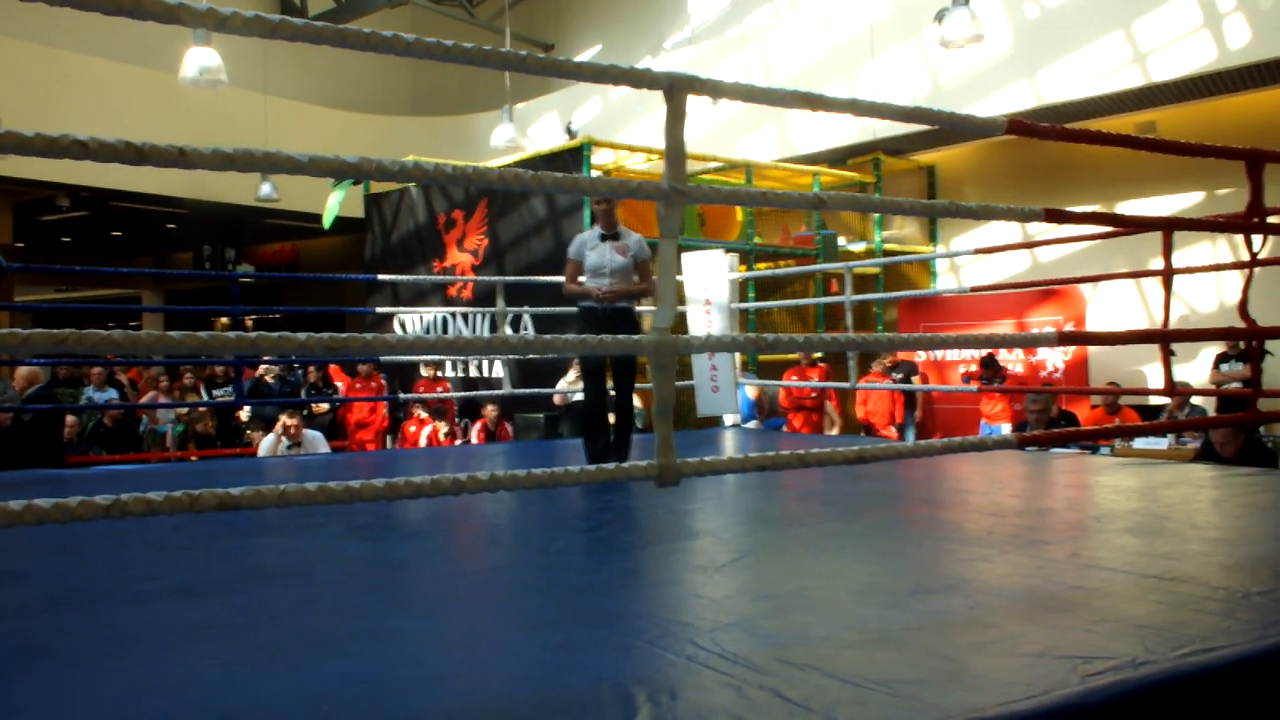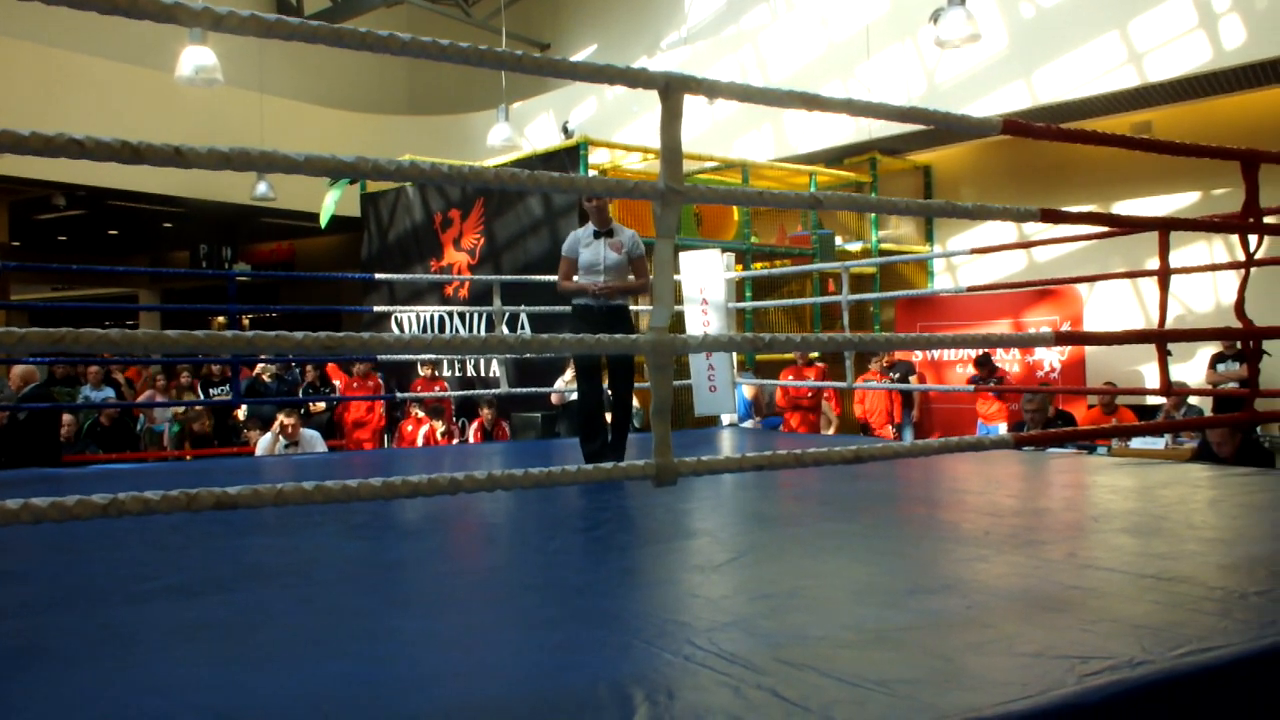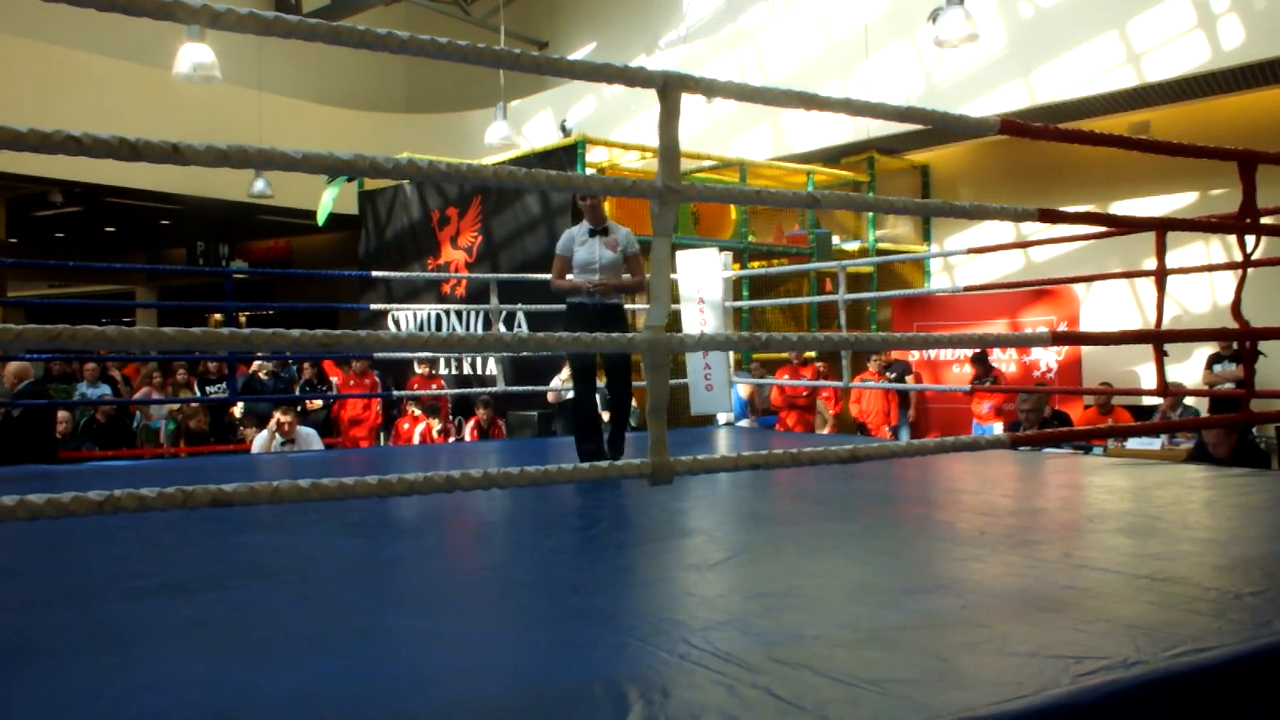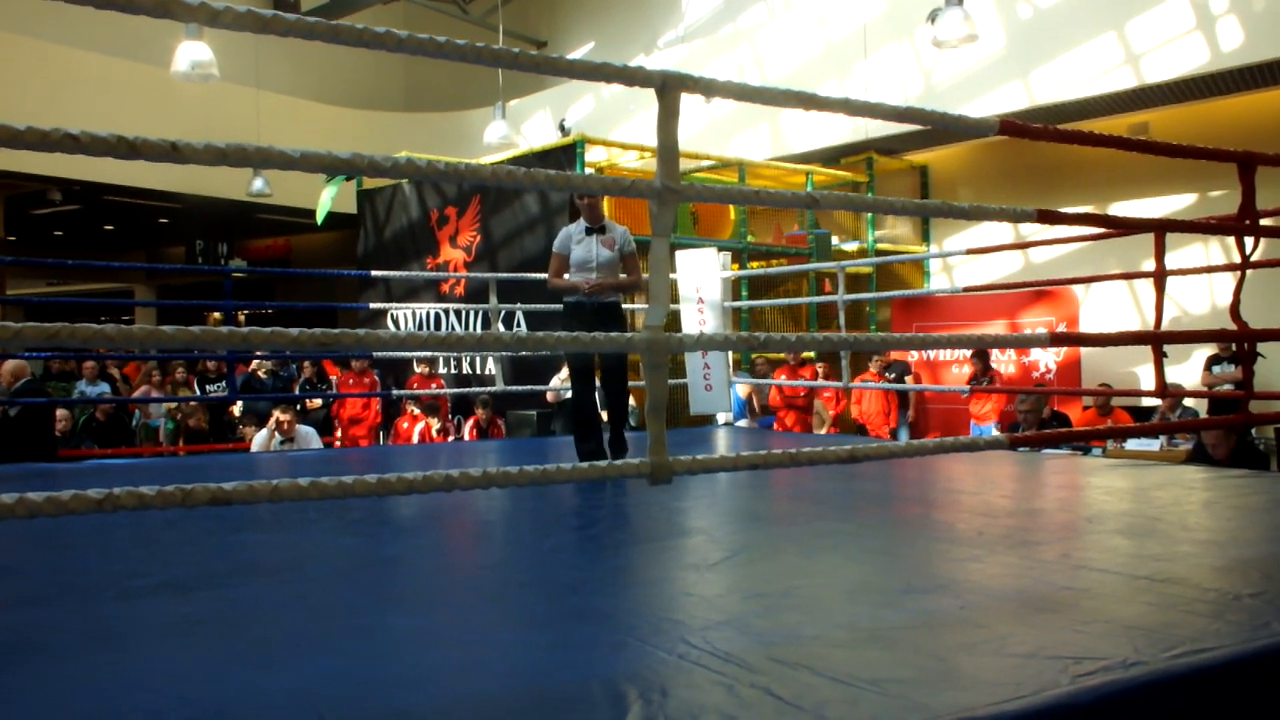
dt=0.1s
person 1, frame 1
left shoulder: (635, 241)
right shoulder: (582, 241)
left elbow: (648, 286)
right elbow: (568, 286)
left wrist: (623, 292)
right wrist: (591, 291)
left hip: (623, 319)
right hip: (591, 319)
left knee: (624, 389)
right knee: (594, 390)
left ankle: (618, 455)
right ankle: (600, 458)
person 1, frame 2
left shoulder: (629, 237)
right shoulder: (576, 238)
left elbow: (644, 282)
right elbow: (562, 283)
left wrist: (618, 287)
right wrist: (586, 288)
left hip: (618, 316)
right hip: (584, 317)
left knee: (622, 387)
right knee: (589, 389)
left ankle: (615, 454)
right ankle: (596, 458)
person 1, frame 3
left shoulder: (624, 235)
right shoulder: (570, 237)
left elbow: (640, 281)
right elbow: (556, 282)
left wrist: (613, 284)
right wrist: (581, 285)
left hip: (612, 314)
right hip: (579, 315)
left knee: (620, 383)
right knee: (584, 386)
left ankle: (616, 450)
right ankle: (592, 457)
person 1, frame 4
left shoulder: (621, 234)
right shoulder: (567, 235)
left elbow: (636, 280)
right elbow: (553, 280)
left wrist: (609, 284)
right wrist: (578, 285)
left hip: (610, 313)
right hip: (576, 314)
left knee: (616, 382)
right knee: (582, 386)
left ankle: (618, 448)
right ankle: (591, 456)
